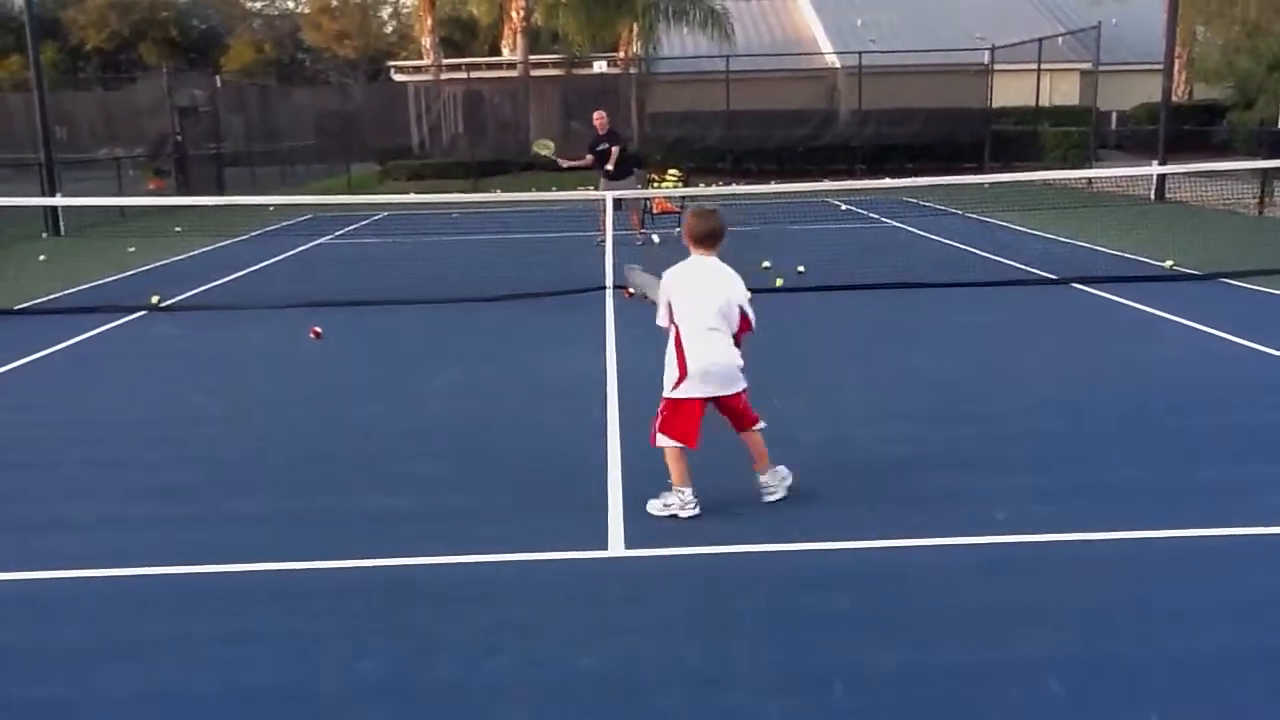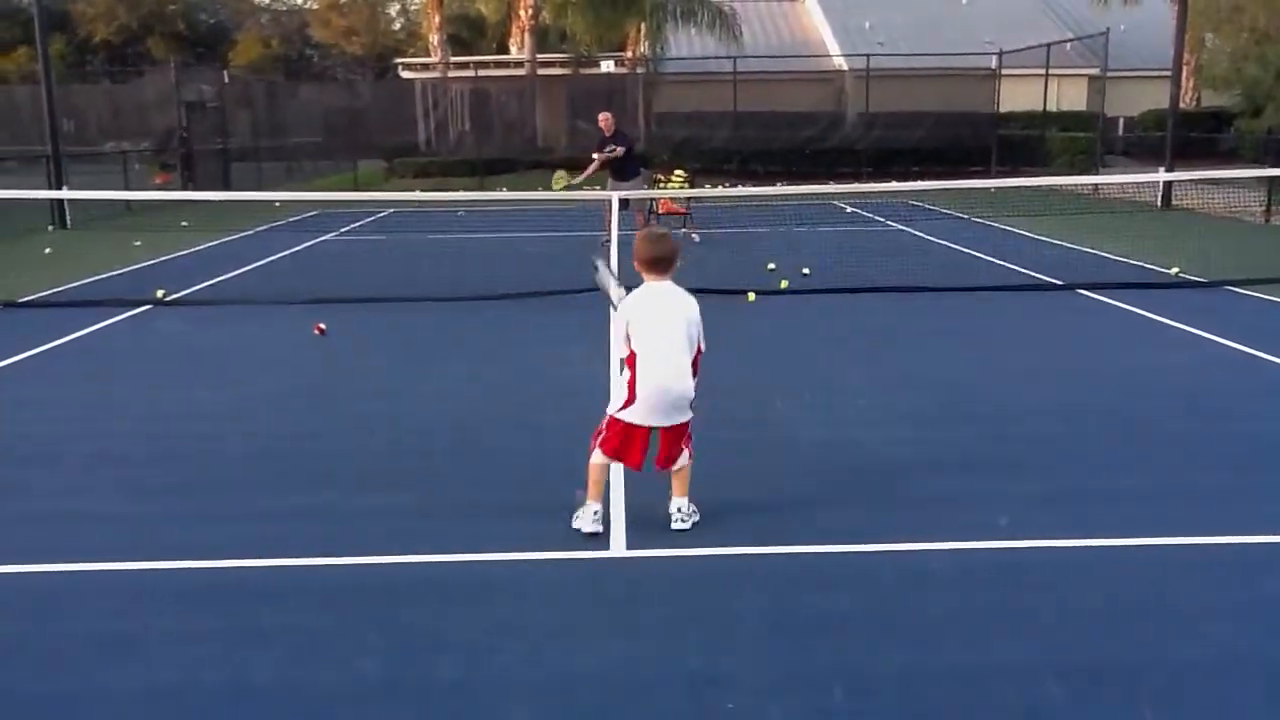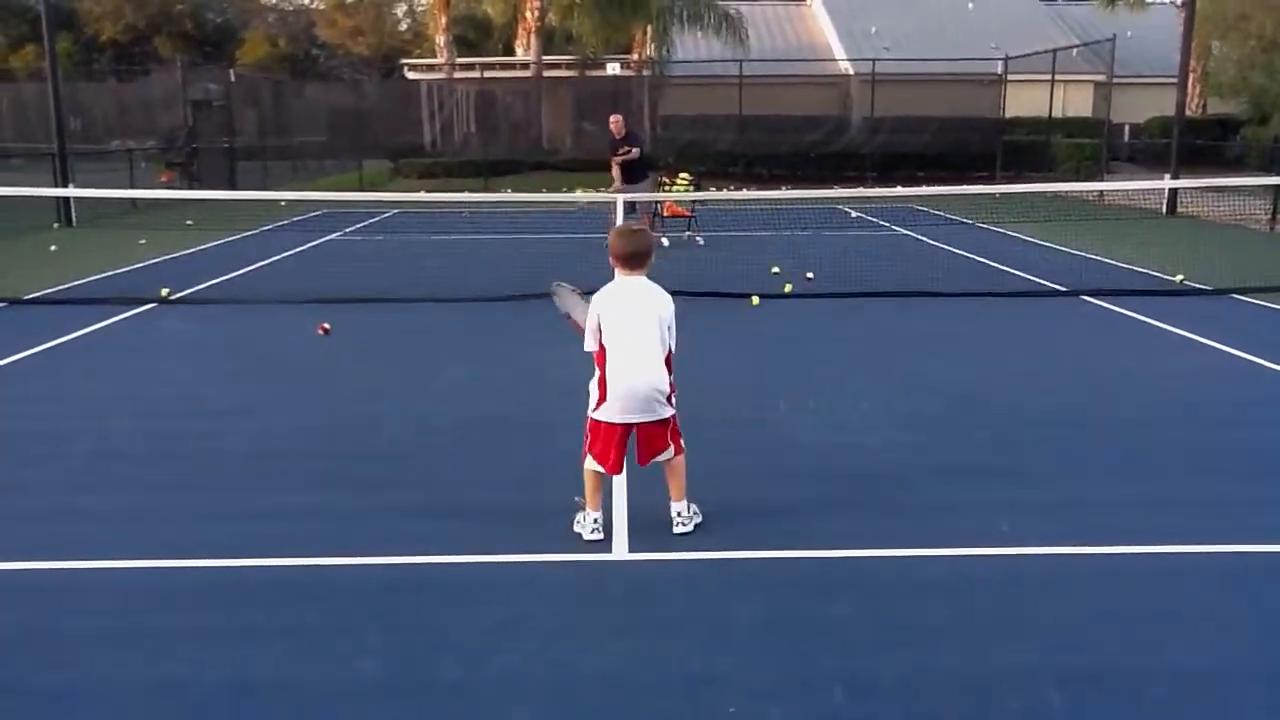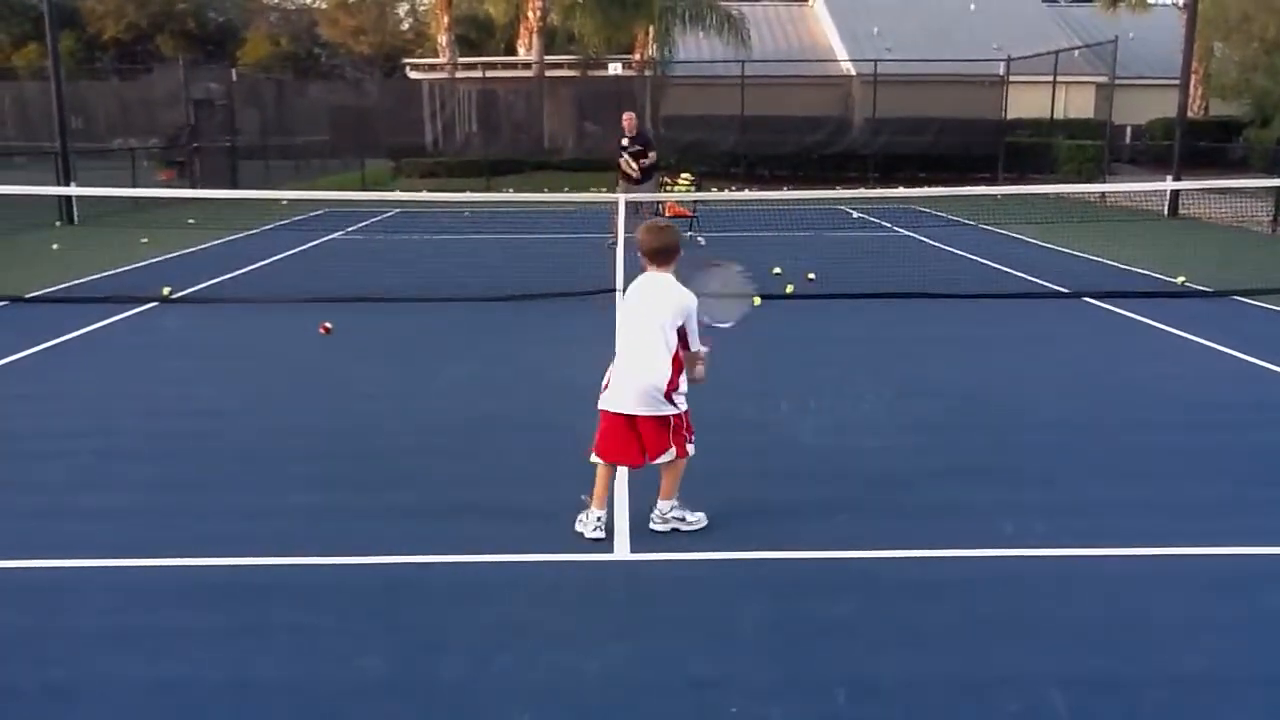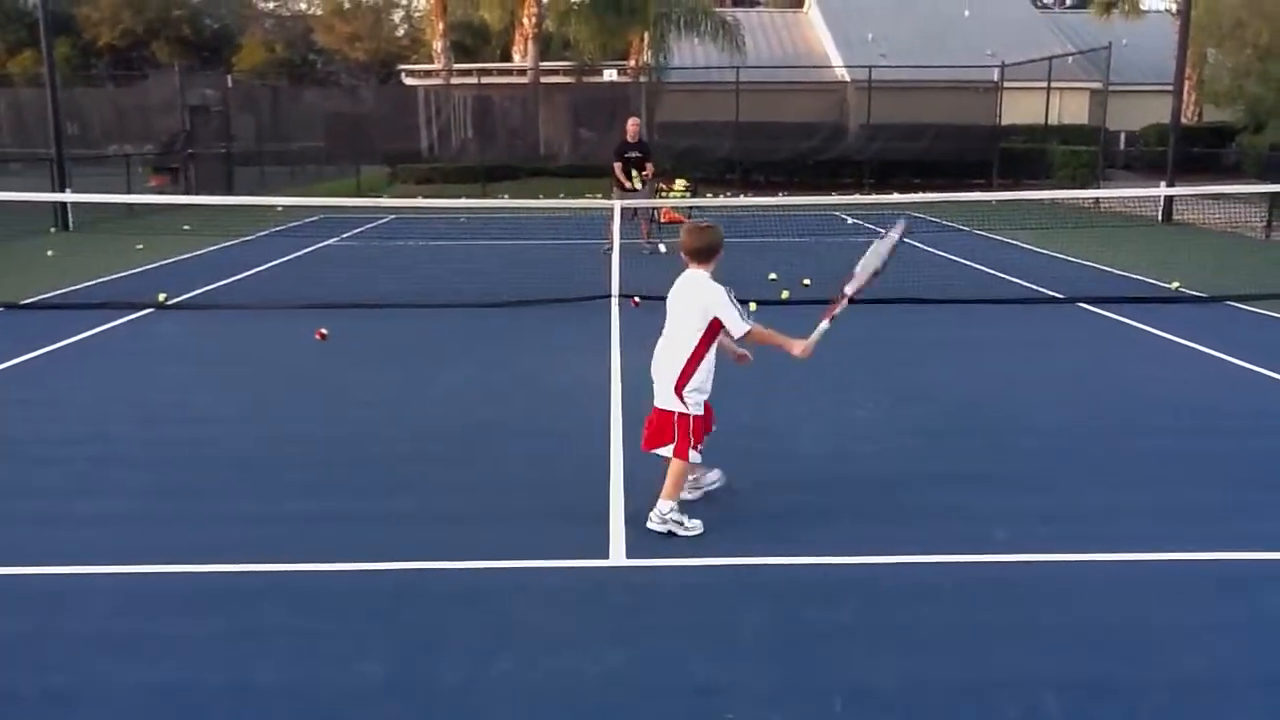
dt=0.3s
person 1, frame 1
left shoulder: (672, 277)
right shoulder: (733, 279)
left elbow: (668, 323)
right elbow: (744, 328)
left hip: (689, 369)
right hip: (727, 365)
left knee: (668, 430)
right knee: (746, 423)
left ankle: (683, 496)
right ankle: (770, 478)
person 1, frame 2
left shoulder: (630, 303)
right shoulder: (689, 303)
left elbow: (625, 355)
right elbow: (695, 353)
left hip: (639, 392)
right hip: (677, 393)
left knee: (604, 446)
right knee: (679, 450)
left ankle: (592, 511)
right ankle: (681, 508)
person 1, frame 3
left shoulder: (600, 299)
right shoulder: (663, 299)
left elbow: (596, 351)
right elbow: (669, 349)
left hip: (613, 391)
right hip: (654, 388)
left knee: (596, 453)
right knee: (672, 448)
left ankle: (592, 519)
right ankle: (681, 511)
person 1, frame 4
left shoulder: (632, 290)
right shoulder: (685, 298)
right elbow: (690, 348)
right wrist: (697, 367)
left hip: (620, 384)
right hip: (661, 387)
left knee: (611, 451)
right knee: (680, 445)
left ankle: (595, 516)
right ankle: (667, 509)
person 1, frame 5
left shoulder: (681, 284)
right shoulder: (714, 292)
right elbow: (748, 330)
left wrist: (730, 349)
right wrist: (790, 345)
left hip: (669, 370)
right hip: (685, 380)
left knee: (698, 425)
right knee: (685, 445)
left ankle: (694, 479)
right ankle: (664, 512)
